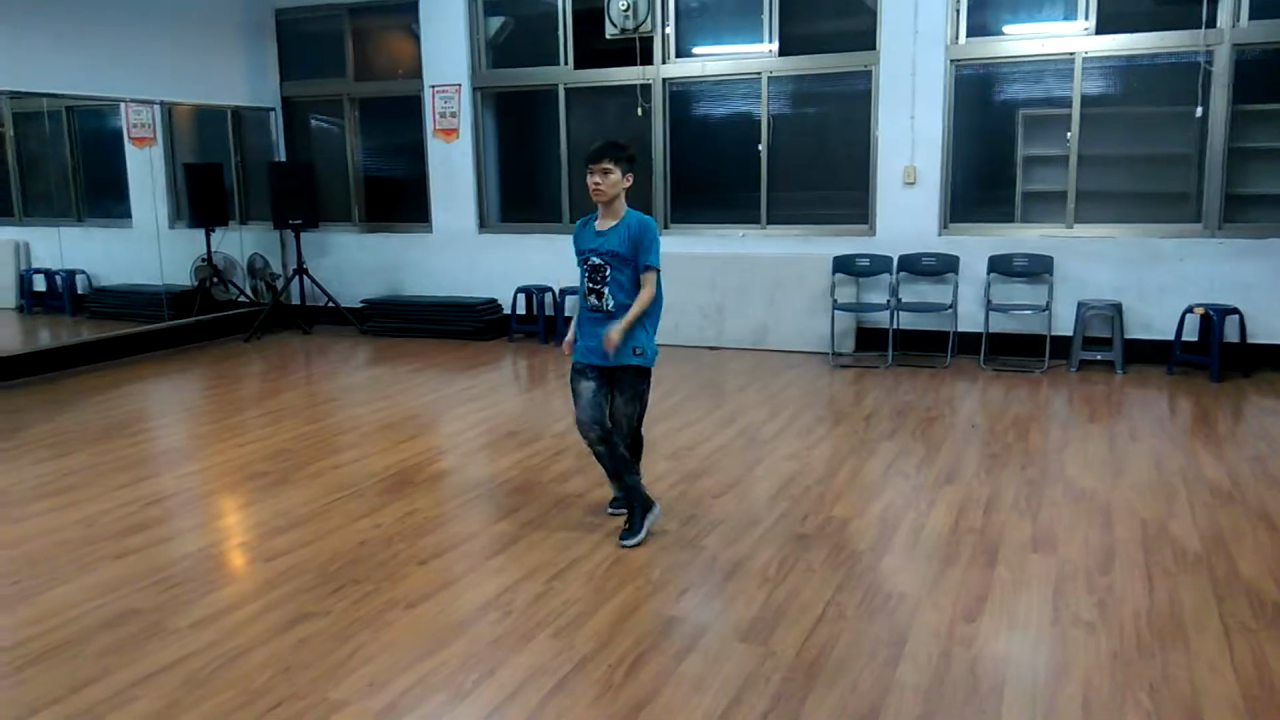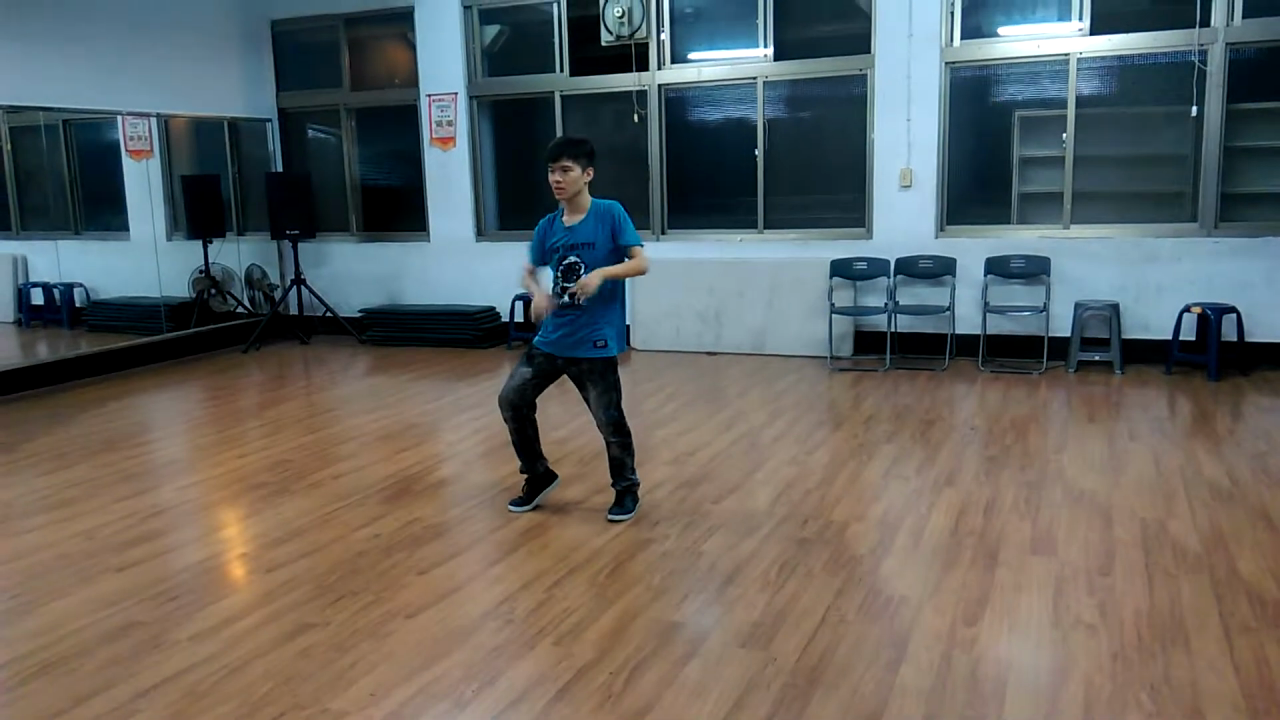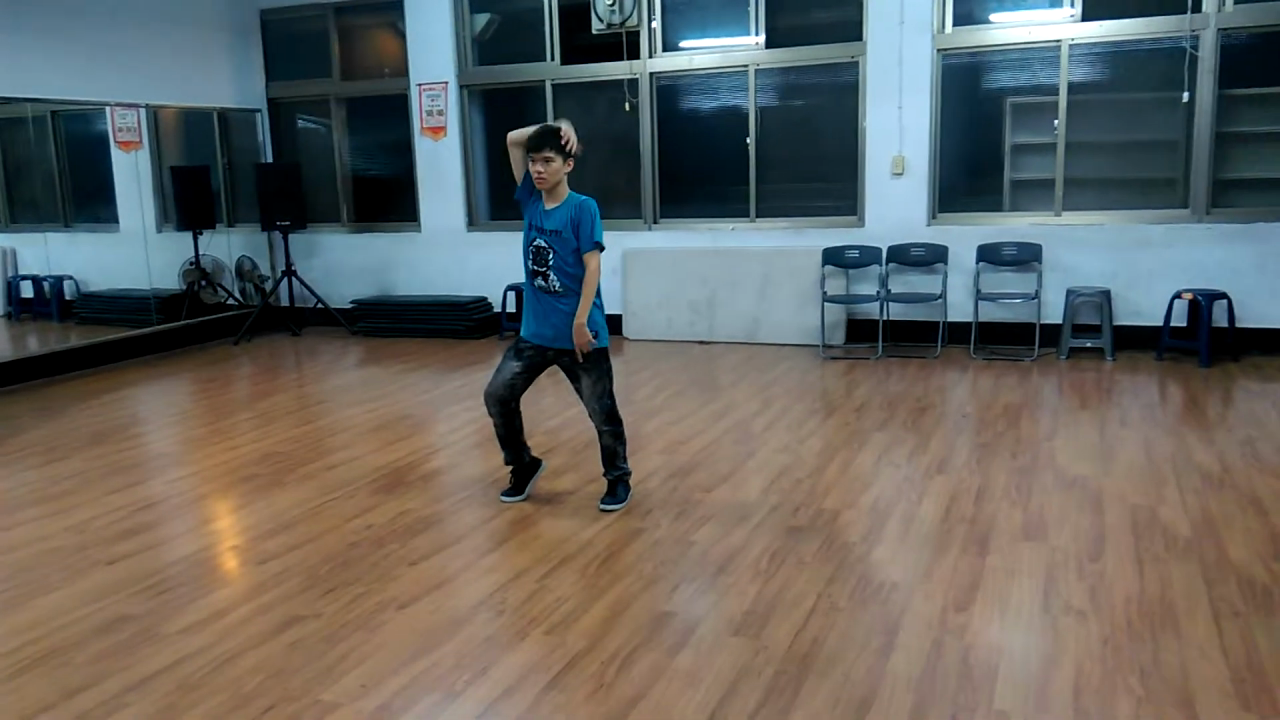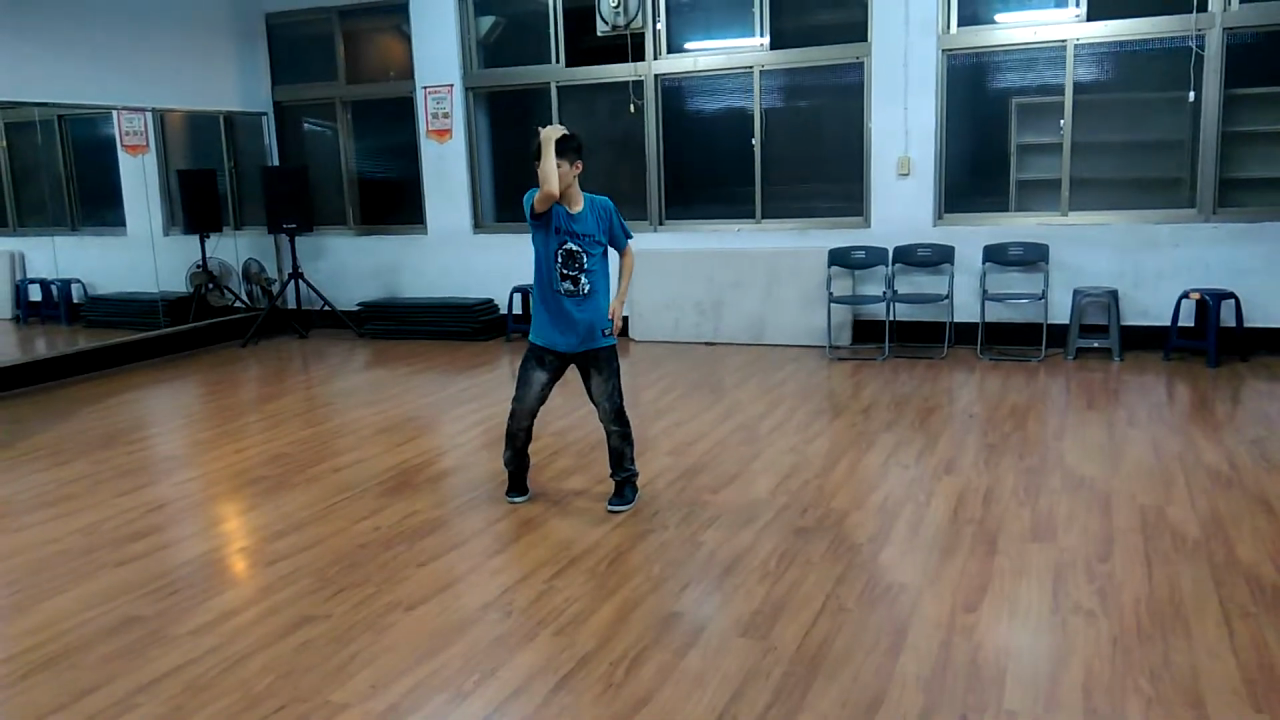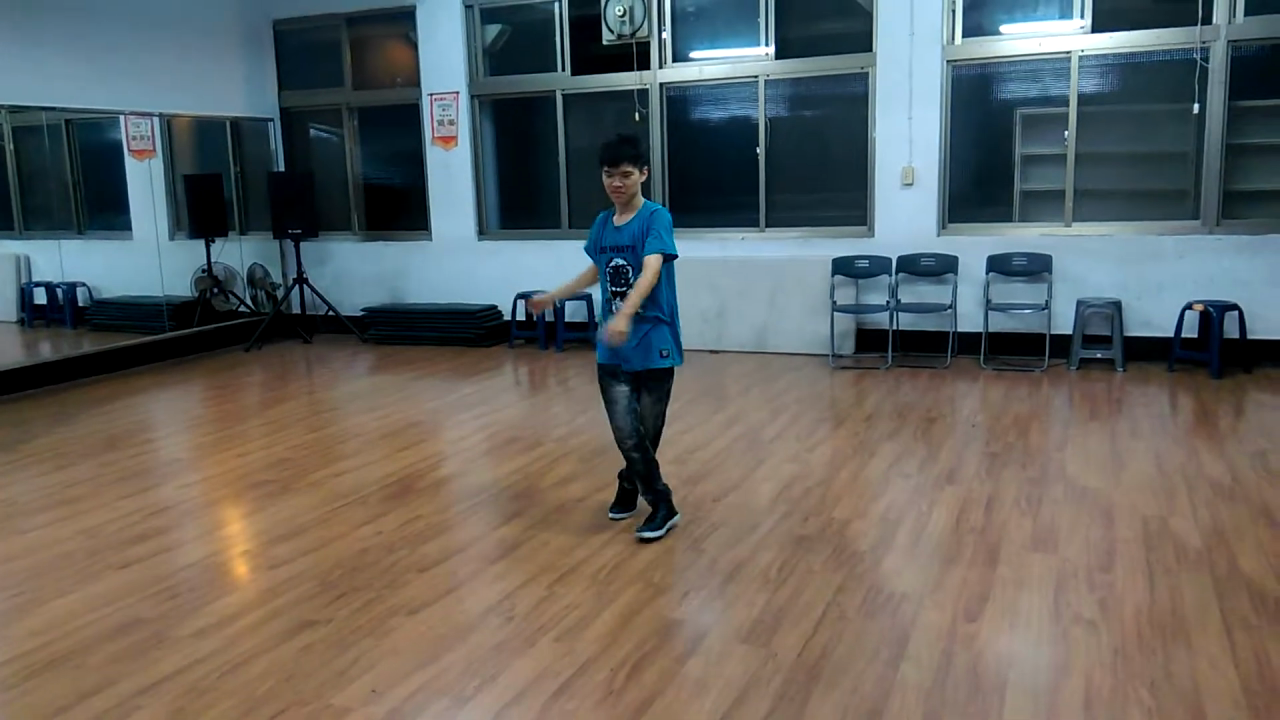
dt=1s
person 1, frame 1
left shoulder: (642, 227)
right shoulder: (583, 228)
left elbow: (649, 289)
left wrist: (622, 326)
right wrist: (574, 327)
left hip: (631, 347)
right hip: (588, 347)
left knee: (625, 427)
right knee: (591, 425)
left ankle: (627, 486)
right ankle: (639, 503)
person 1, frame 2
left shoulder: (610, 213)
right shoulder: (548, 225)
left elbow: (641, 262)
right elbow: (529, 272)
left wrist: (601, 273)
right wrist: (537, 292)
left hip: (595, 341)
right hip: (551, 337)
left knee: (609, 419)
right knee: (512, 399)
left ankle: (627, 488)
right ankle: (538, 476)
person 1, frame 3
left shoulder: (583, 208)
right shoulder: (531, 199)
left elbow: (592, 268)
right elbow: (513, 141)
left wrist: (581, 322)
right wrist: (552, 127)
left hip: (579, 333)
right hip: (535, 332)
left knee: (601, 411)
right knee: (497, 395)
left ankle: (618, 479)
right ankle: (524, 467)
person 1, frame 4
left shoulder: (603, 208)
right shoulder: (536, 205)
left elbow: (626, 253)
right elbow: (550, 192)
left wrist: (619, 300)
right wrist: (547, 141)
left hip: (595, 333)
right hip: (548, 334)
left knee: (611, 412)
right knee: (522, 410)
left ankle: (625, 480)
right ankle: (516, 474)
person 1, frame 5
left shoulder: (656, 217)
right shoulder: (603, 224)
left elbow: (651, 273)
left wrist: (623, 316)
right wrist: (553, 297)
left hip: (654, 346)
right hip: (613, 351)
left knee: (647, 432)
right knee: (627, 434)
left ankle: (628, 486)
right ankle: (662, 505)
